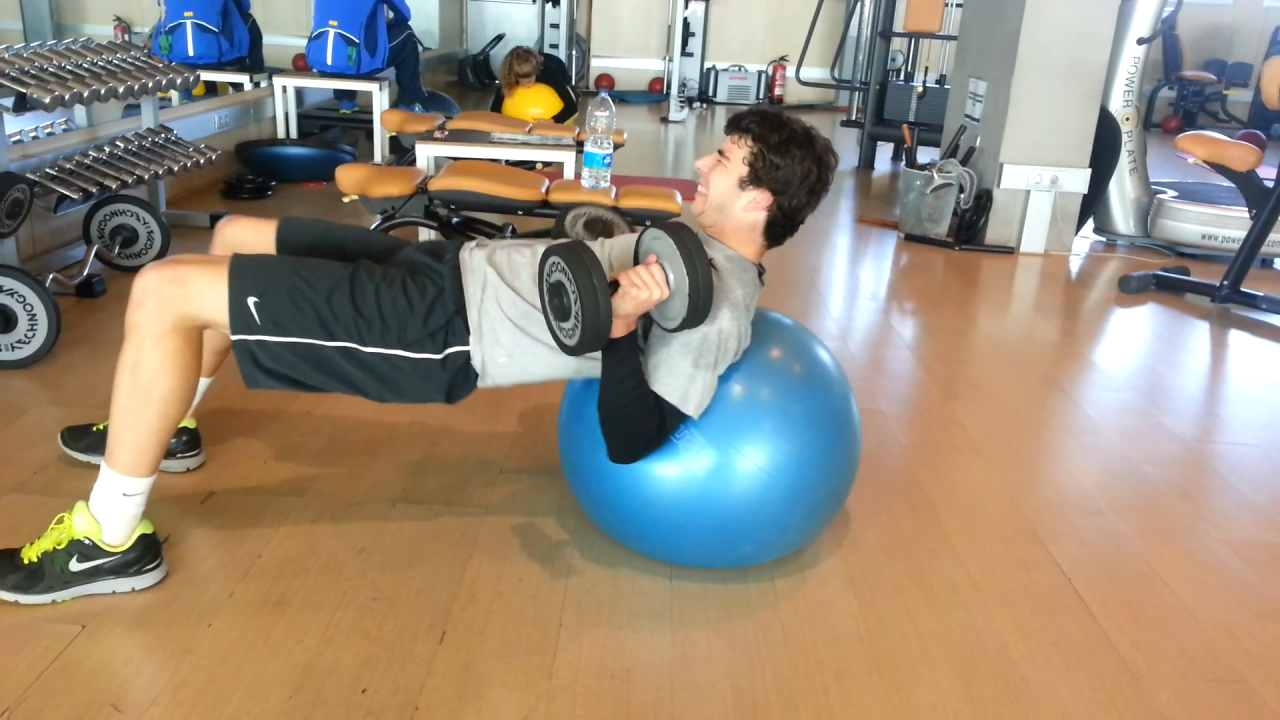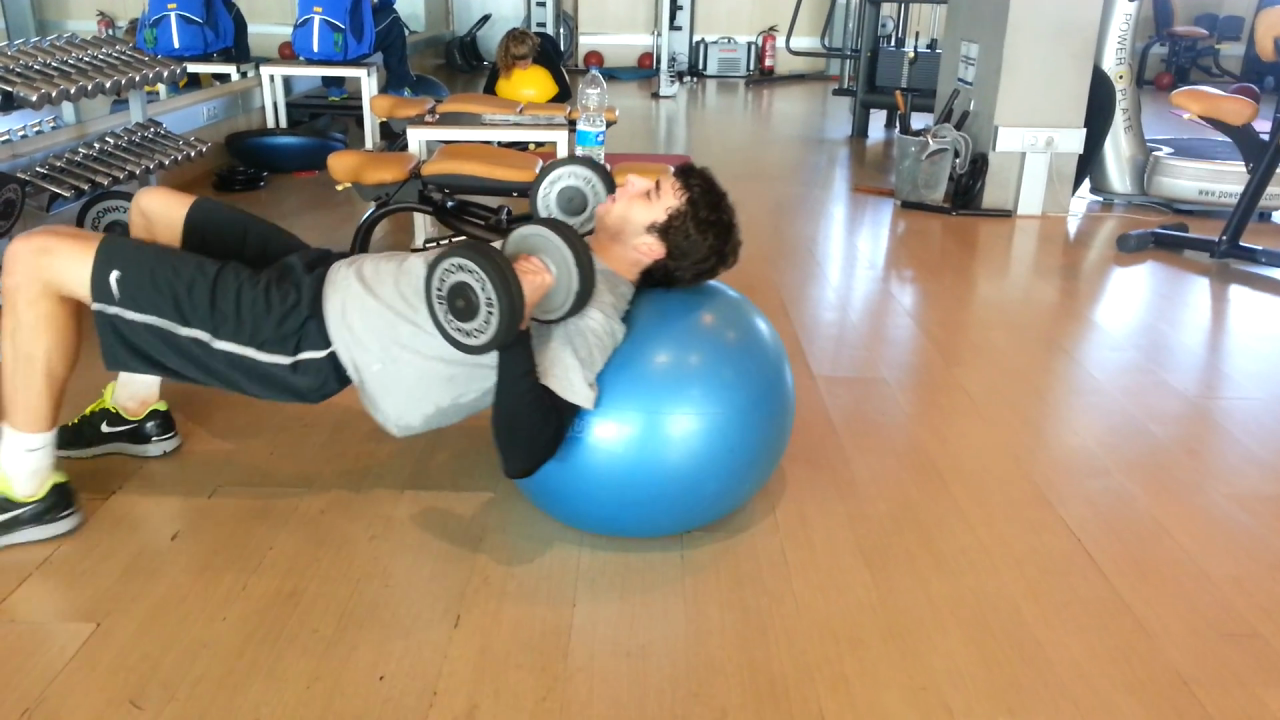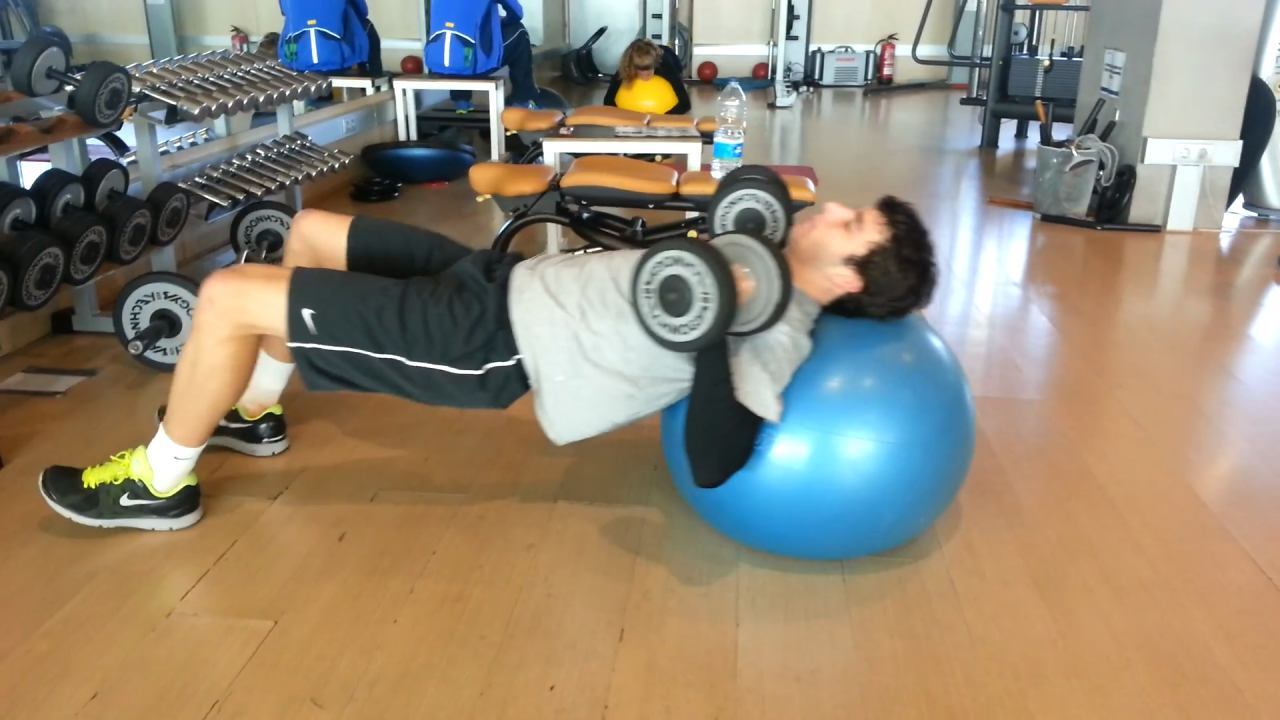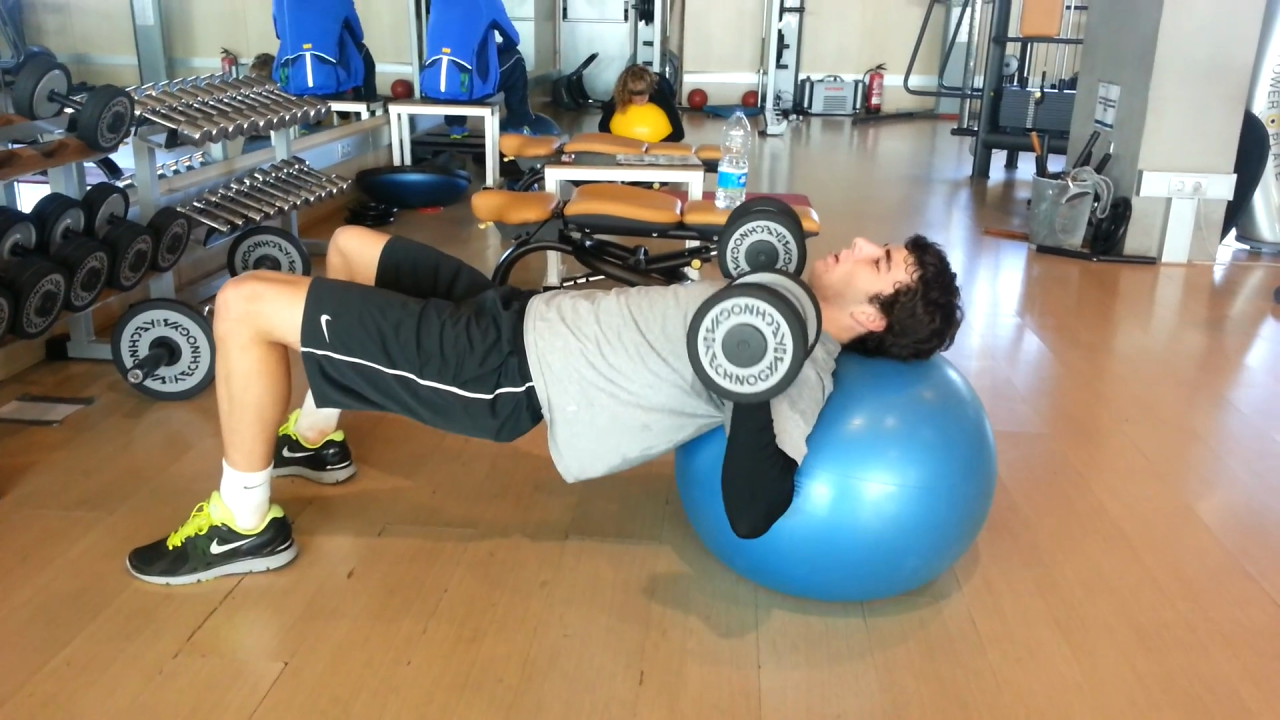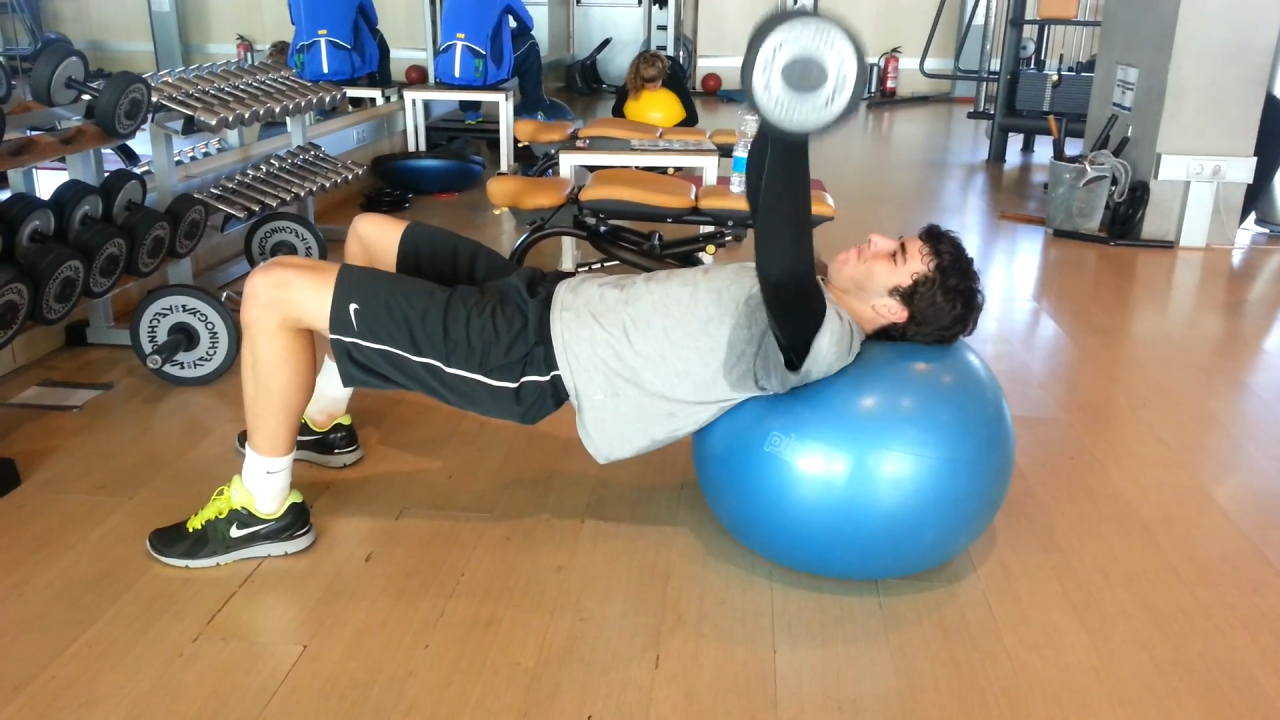
dt=1s
person 1, frame 1
left shoulder: (720, 311)
right shoulder: (705, 255)
left elbow: (630, 438)
left wrist: (621, 323)
left hip: (446, 326)
right hip: (453, 270)
left knee: (164, 291)
right knee: (236, 234)
left ankle: (112, 537)
right ankle: (164, 426)
person 1, frame 2
left shoulder: (589, 318)
right shoulder: (583, 266)
left elbow: (523, 452)
left wrist: (515, 319)
left hip: (311, 330)
right hip: (332, 279)
right knee: (153, 206)
right ankle: (133, 412)
person 1, frame 3
left shoulder: (778, 335)
right shoulder: (765, 278)
left elbow: (713, 462)
left wrist: (714, 329)
right wrist: (729, 260)
left hip: (492, 339)
right hip: (510, 283)
left knee: (229, 295)
right knee: (310, 232)
left ankle: (161, 480)
right ankle: (252, 411)
person 1, frame 4
left shoulder: (799, 370)
left elbow: (751, 511)
left hip: (508, 368)
right hip: (527, 316)
left knee: (244, 303)
right knee: (351, 243)
left ankle: (245, 522)
right ankle: (314, 437)
person 1, frame 5
left shoulder: (818, 339)
right shoulder: (820, 290)
left elbow: (782, 266)
right elbow: (782, 251)
left wrist: (790, 122)
left hip: (532, 355)
right hip: (555, 300)
left knee: (275, 291)
right knee: (367, 233)
left ankle: (265, 505)
right ankle: (324, 420)
